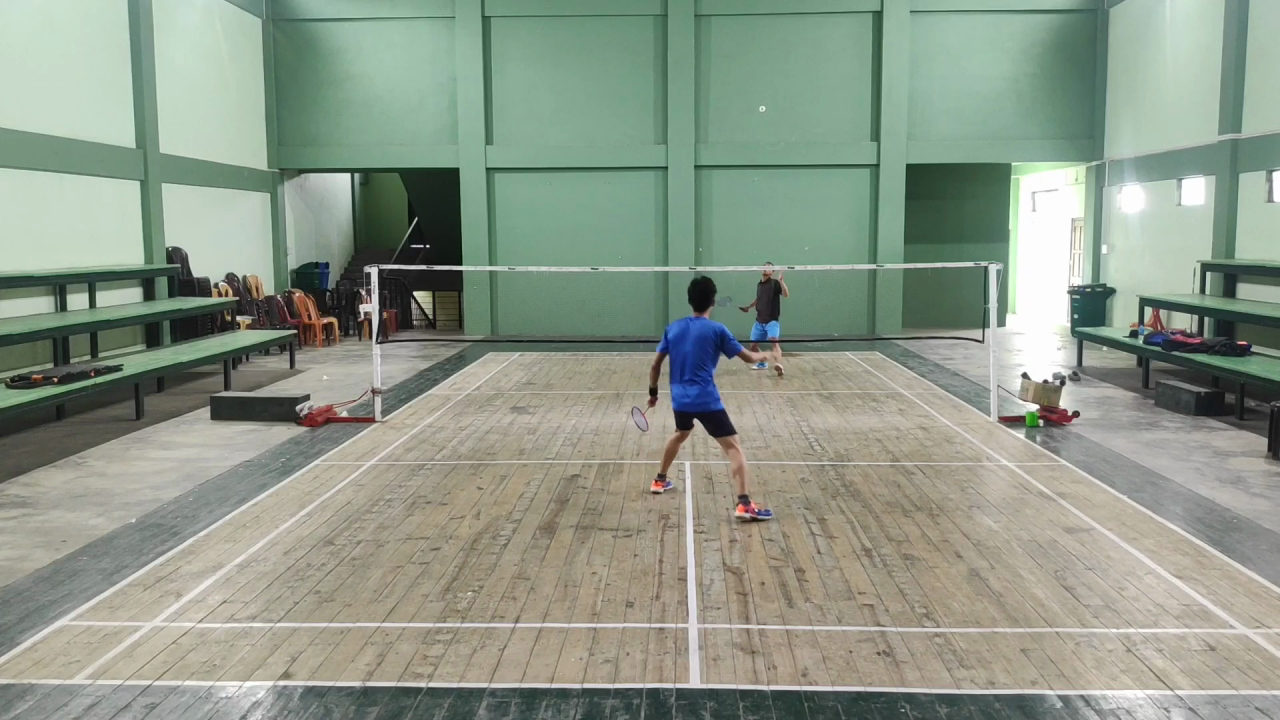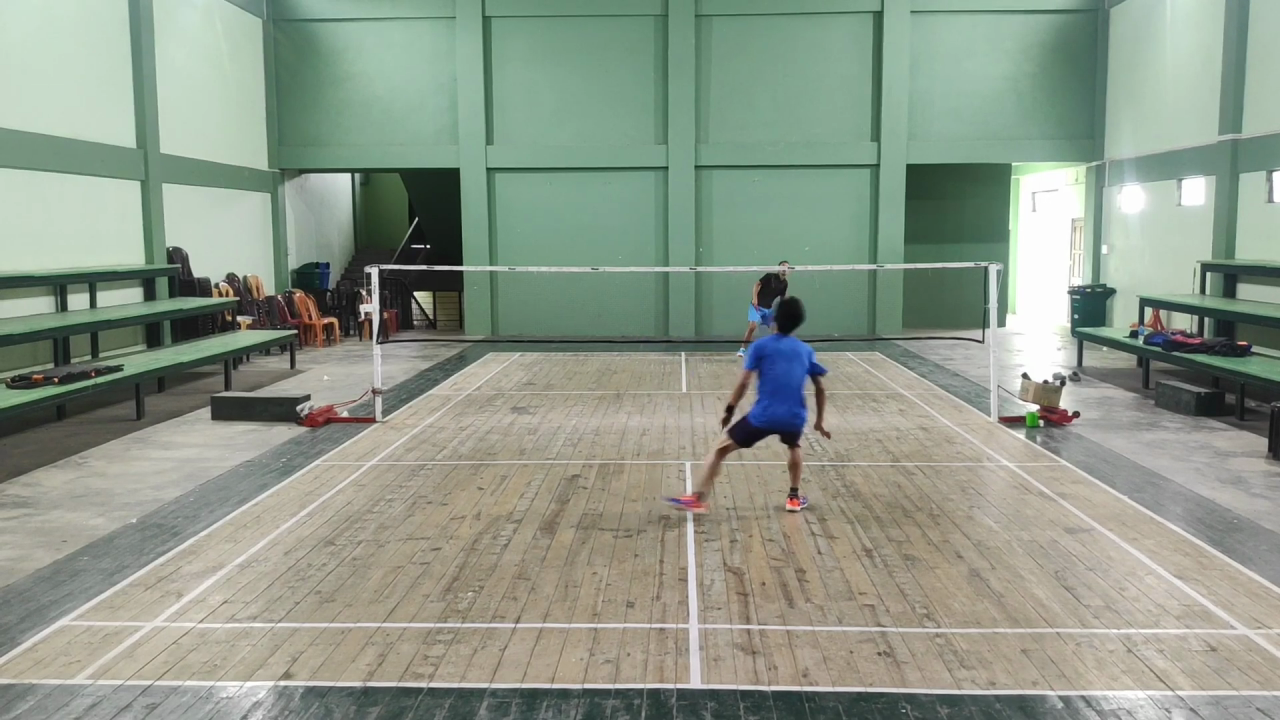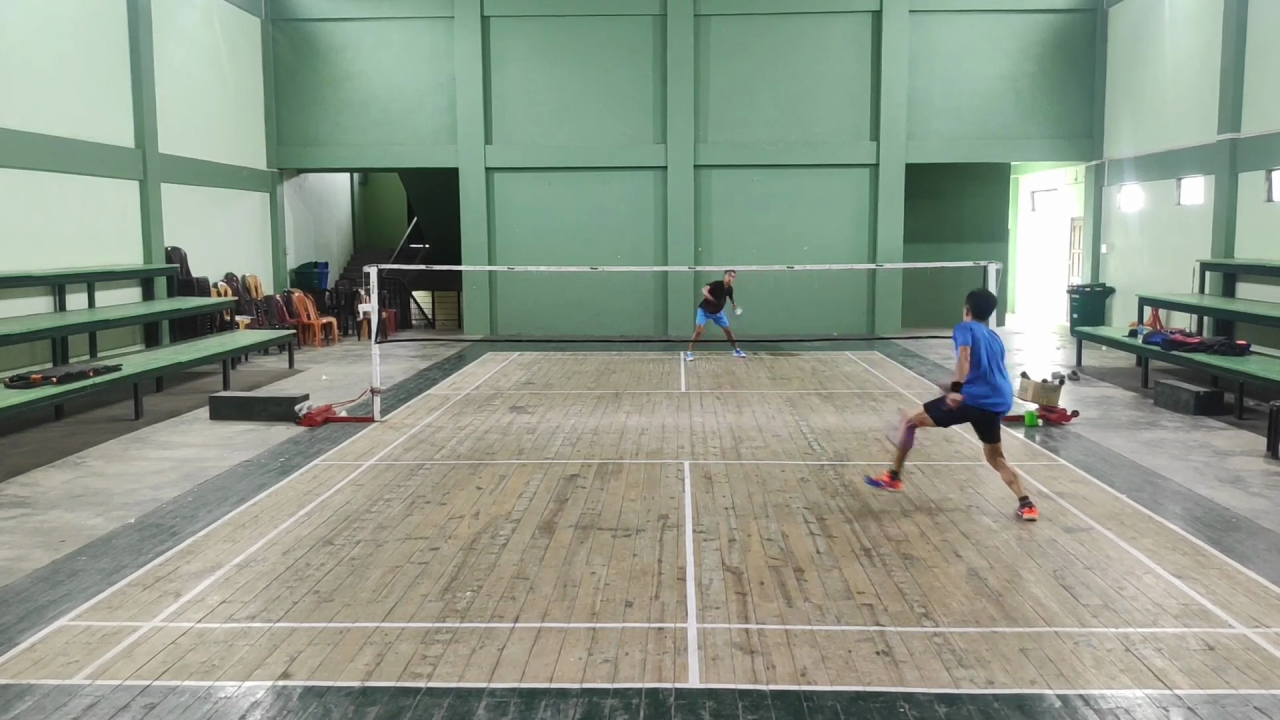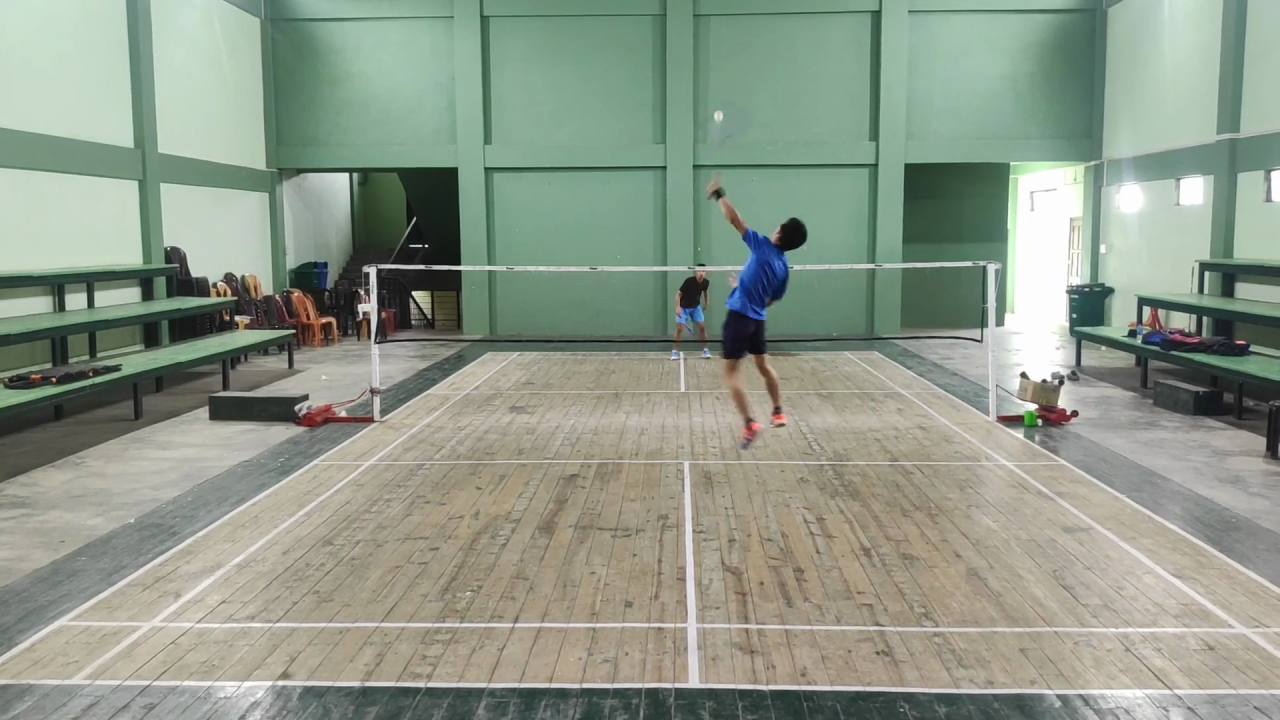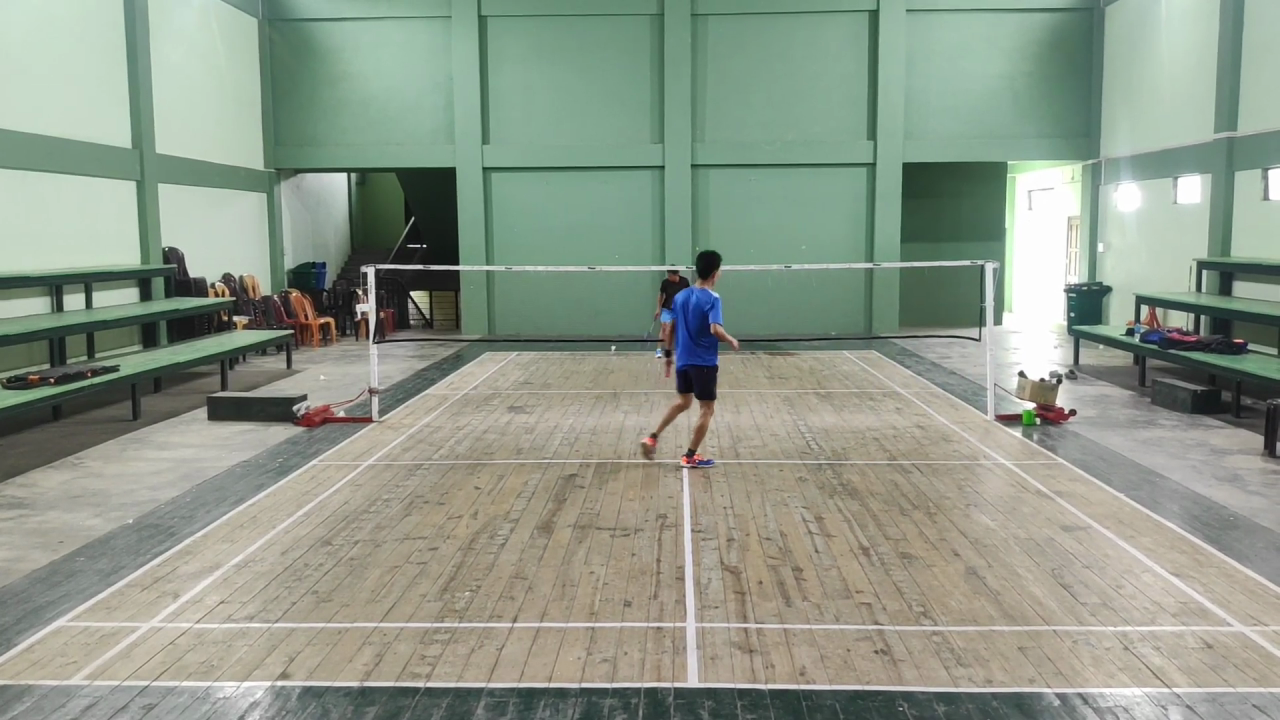
dt=1s
person 1, frame 1
left shoulder: (673, 328)
right shoulder: (716, 330)
left elbow: (655, 365)
right elbow: (748, 358)
left wrist: (652, 392)
right wrist: (762, 355)
left hip: (680, 399)
right hip: (706, 401)
left knee: (680, 434)
right knee: (733, 449)
left ankle: (660, 480)
right ankle: (744, 505)
person 1, frame 2
left shoulder: (760, 346)
right shoulder: (805, 350)
left elbow: (744, 381)
right elbow: (820, 388)
left wrist: (729, 411)
right wrist: (819, 420)
left hip: (763, 416)
right hip: (794, 418)
left knee: (718, 452)
right knee: (794, 447)
left ankle: (699, 499)
right ankle: (794, 497)
person 1, frame 3
left shoulder: (966, 329)
right shoulder: (995, 339)
left elbow: (965, 357)
left wrist: (957, 388)
left hip: (970, 399)
right hip: (996, 405)
left knee: (910, 421)
right knee: (996, 458)
left ankle: (893, 477)
right ankle: (1026, 504)
person 1, frame 4
left shoulder: (765, 248)
right shoulder: (783, 269)
left elbow: (736, 221)
left wrist: (719, 195)
left hip: (740, 316)
right hip: (757, 318)
left knee: (731, 374)
right knee: (763, 366)
left ankle: (749, 424)
right ankle: (778, 412)
person 1, frame 5
left shoulder: (680, 296)
right shoulder: (712, 299)
left elbow: (670, 329)
right elbow: (715, 330)
left wrist: (668, 354)
right wrist: (731, 341)
left hip: (683, 361)
right hip: (704, 363)
left knee: (682, 402)
right knee: (707, 410)
left ankle: (652, 438)
right ankle: (690, 456)
